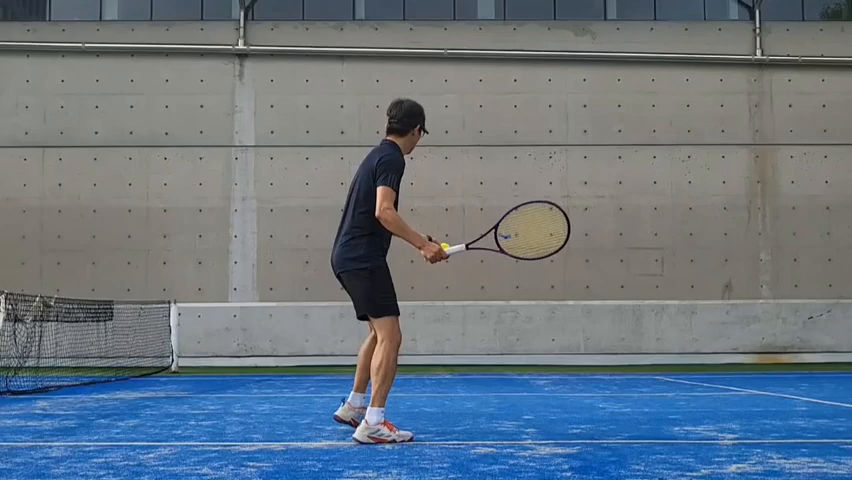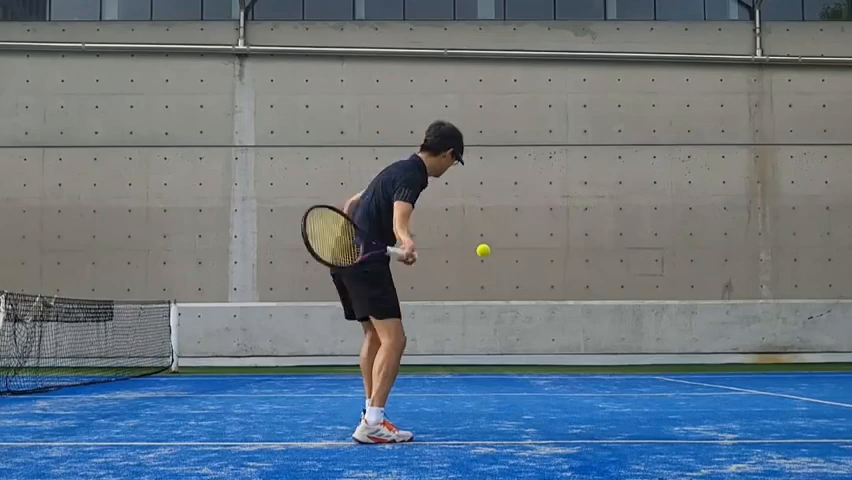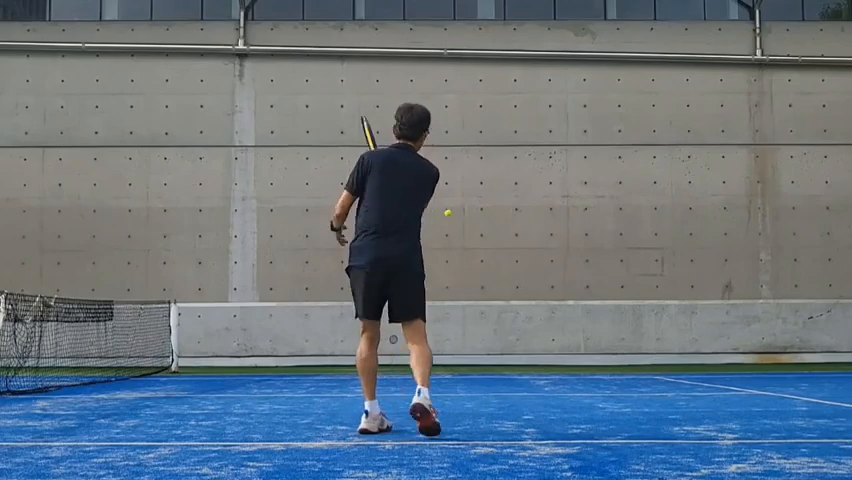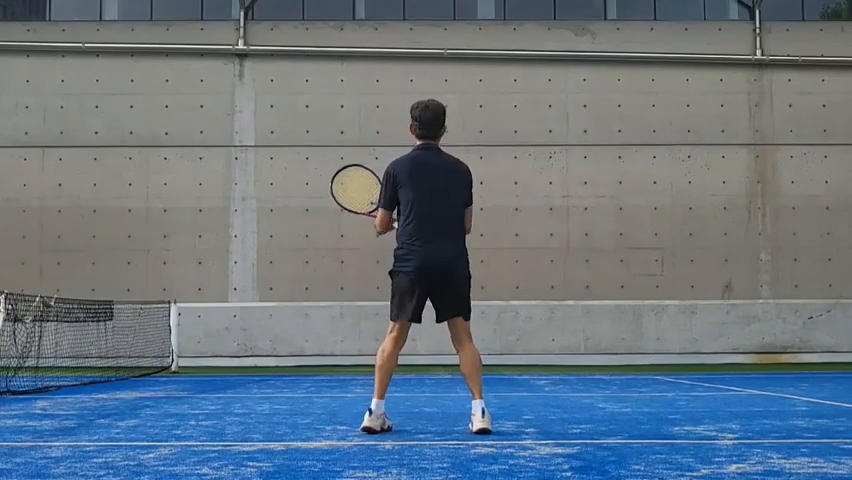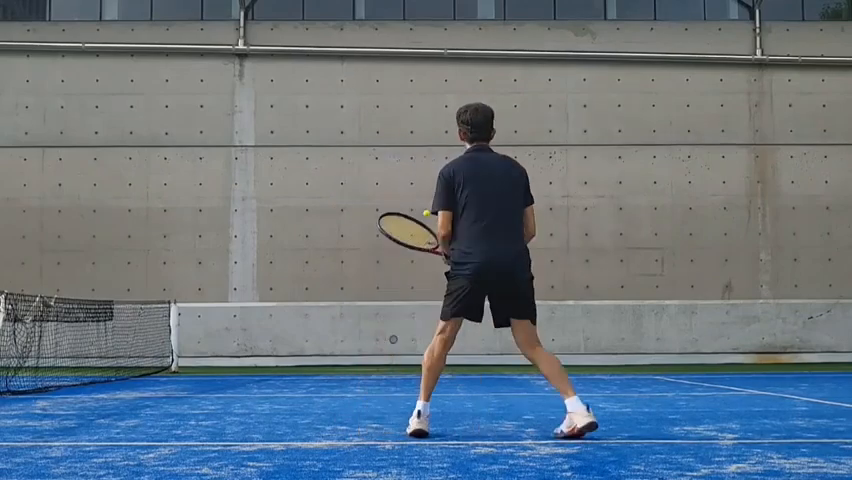
dt=0.4s
person 1, frame 1
left shoulder: (379, 156)
right shoulder: (390, 159)
right elbow: (384, 212)
left wrist: (418, 238)
right wrist: (421, 243)
left hip: (350, 257)
right hip: (363, 258)
left knee: (377, 334)
right knee: (390, 337)
left ankle: (353, 406)
right ankle: (373, 423)
person 1, frame 2
left shoulder: (398, 168)
right shoulder: (410, 178)
left elbow: (349, 206)
right elbow: (398, 222)
right wrist: (405, 244)
left hip: (345, 262)
right hip: (366, 264)
left knee: (374, 335)
right knee: (392, 338)
left ankle: (371, 410)
right ankle: (373, 421)
person 1, frame 3
left shoulder: (369, 160)
right shoulder: (429, 172)
left elbow: (342, 209)
left wrist: (337, 227)
left hip: (365, 259)
right hip: (406, 262)
left knee: (368, 335)
right knee: (417, 337)
left ankle: (371, 413)
right ankle: (423, 396)
person 1, frame 4
left shoulder: (397, 168)
right shoulder: (460, 170)
left elbow: (381, 225)
left wrist: (383, 223)
left hip: (411, 264)
right hip: (453, 264)
left knee: (394, 338)
right knee: (463, 339)
left ankle: (376, 411)
right ankle: (479, 411)
person 1, frame 5
left shoulder: (452, 171)
right shoulder: (515, 168)
left elbow: (443, 232)
right elbow: (529, 228)
left wrist: (448, 254)
left hip: (472, 268)
right hip: (516, 266)
left knee: (443, 338)
right knee: (530, 345)
left ankle: (421, 414)
right ankle: (578, 410)
